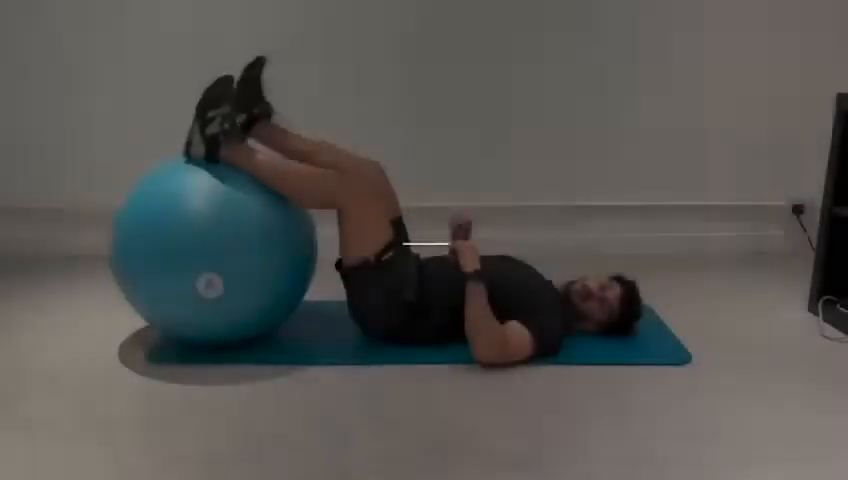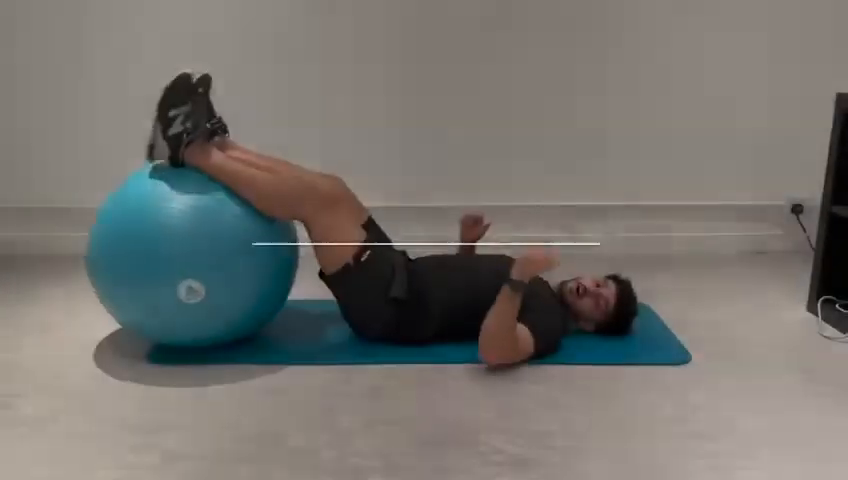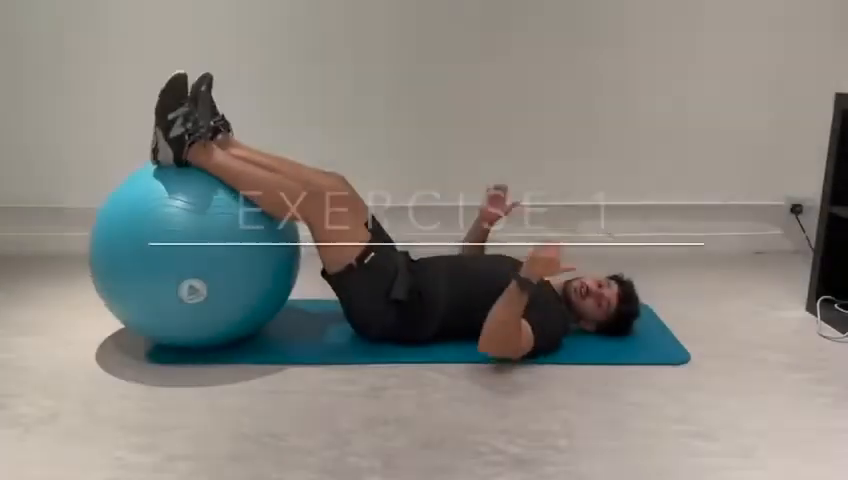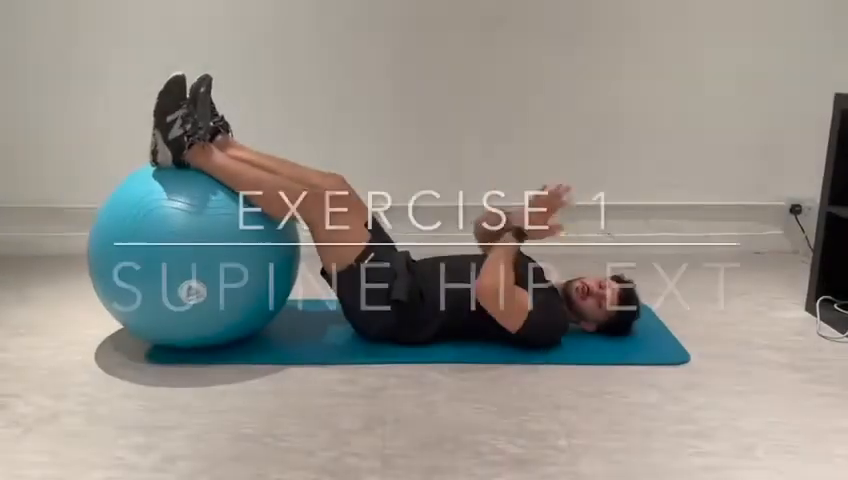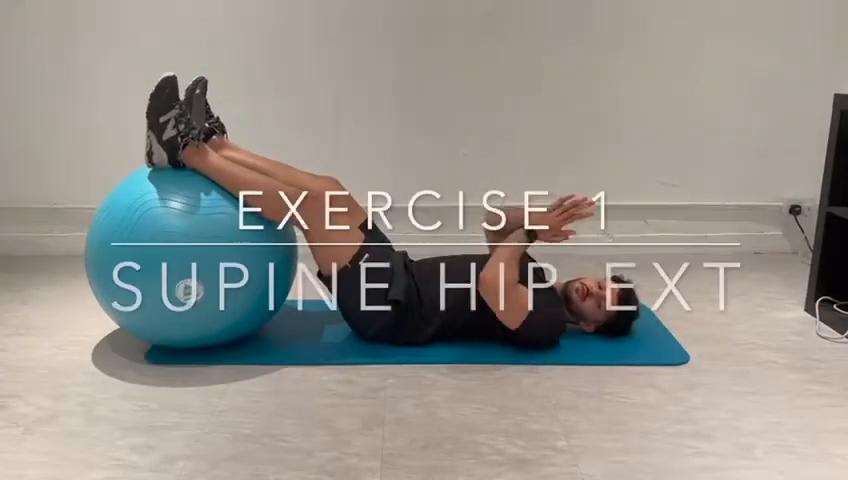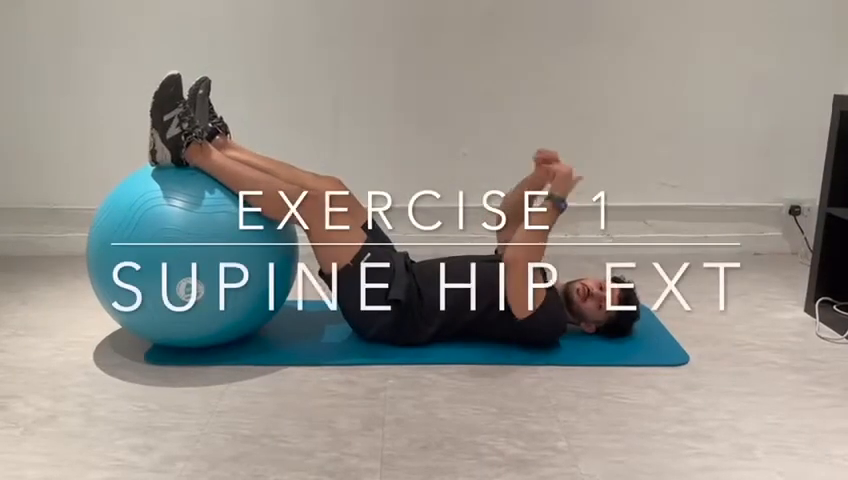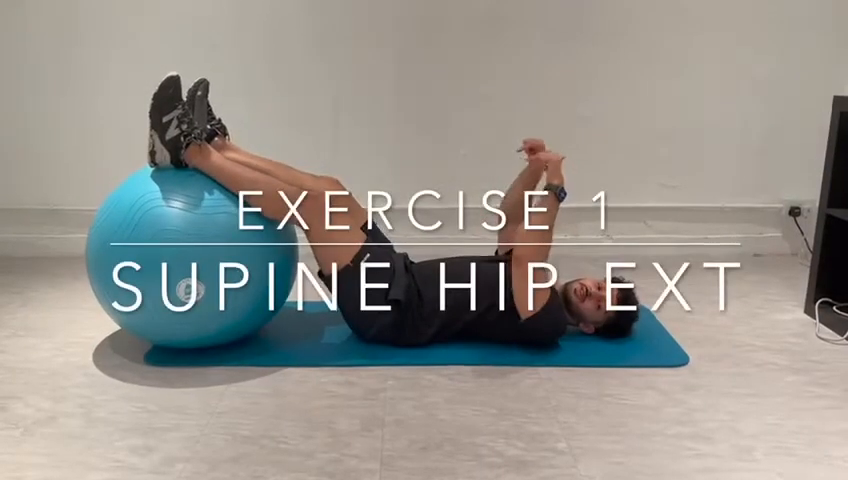
dt=0.3s
person 1, frame 1
left shoulder: (550, 326)
right shoulder: (542, 292)
left elbow: (488, 349)
left wrist: (471, 274)
right wrist: (461, 248)
left hip: (394, 310)
right hip: (411, 280)
left knee: (355, 188)
right knee: (367, 177)
left ankle: (226, 147)
right ankle: (261, 124)
person 1, frame 2
left shoulder: (548, 324)
right shoulder: (538, 293)
left elbow: (493, 351)
left wrist: (518, 282)
right wrist: (468, 241)
left hip: (391, 309)
right hip: (401, 277)
left knee: (319, 198)
right knee: (327, 188)
left ankle: (190, 151)
right ankle: (215, 143)
person 1, frame 3
left shoulder: (550, 322)
right shoulder: (542, 291)
left elbow: (492, 344)
left wrist: (527, 282)
right wrist: (483, 224)
left hip: (395, 309)
right hip: (405, 277)
left knee: (321, 199)
right knee: (330, 189)
left ankle: (192, 150)
right ankle: (218, 141)
person 1, frame 4
left shoulder: (547, 322)
right shoulder: (537, 280)
left elbow: (486, 291)
right elbow: (485, 228)
left wrist: (519, 231)
right wrist: (525, 220)
left hip: (393, 310)
right hip: (402, 279)
left knee: (321, 200)
right knee: (332, 187)
left ankle: (191, 152)
right ankle: (216, 141)
person 1, frame 5
left shoulder: (545, 323)
right shoulder: (536, 278)
left elbow: (489, 284)
right elbow: (496, 227)
left wrist: (531, 230)
right wrist: (540, 222)
left hip: (391, 310)
right hip: (400, 277)
left knee: (315, 203)
right knee: (326, 191)
left ankle: (187, 151)
right ankle: (214, 142)
person 1, frame 6
left shoulder: (546, 321)
right shoulder: (538, 286)
left elbow: (517, 261)
right elbow: (509, 222)
left wrist: (556, 203)
right wrist: (540, 176)
left hip: (391, 311)
right hip: (400, 280)
left knee: (316, 203)
right knee: (330, 189)
left ankle: (189, 149)
right ankle: (216, 142)
person 1, frame 7
left shoulder: (546, 321)
right shoulder: (539, 292)
left elbow: (526, 258)
right elbow: (509, 221)
left wrist: (554, 190)
right wrist: (534, 168)
left hip: (391, 311)
right hip: (399, 280)
left knee: (315, 204)
right knee: (328, 190)
left ankle: (190, 151)
right ankle: (216, 144)
